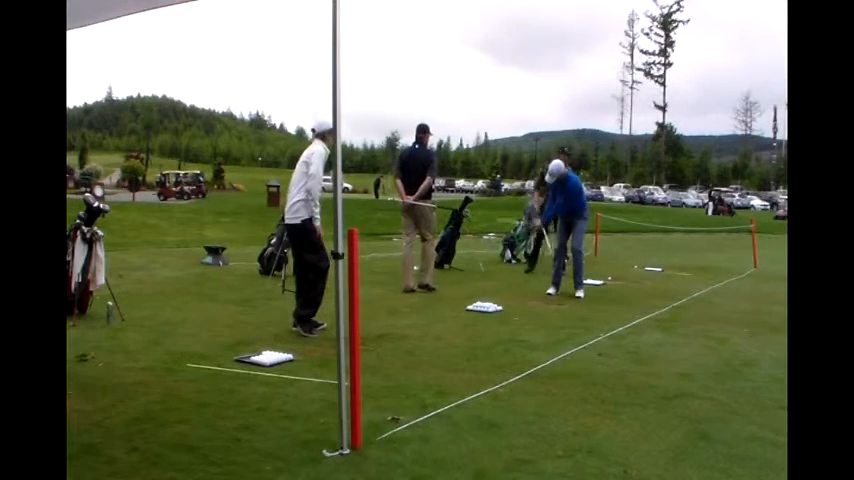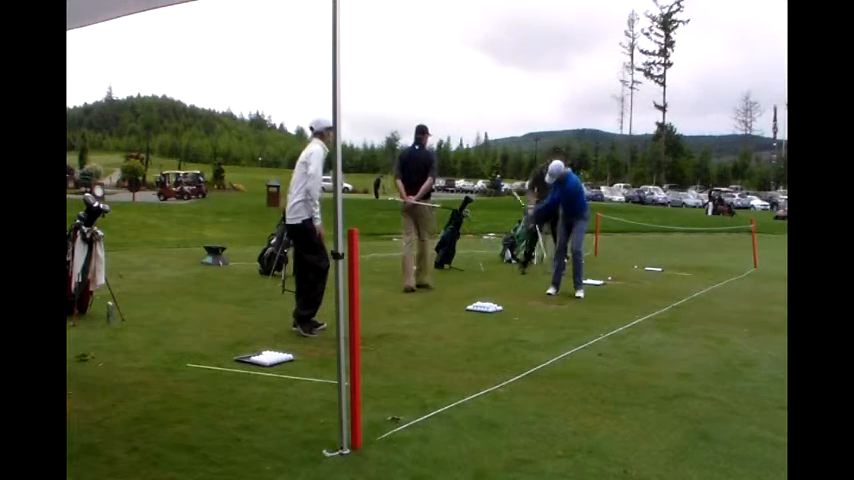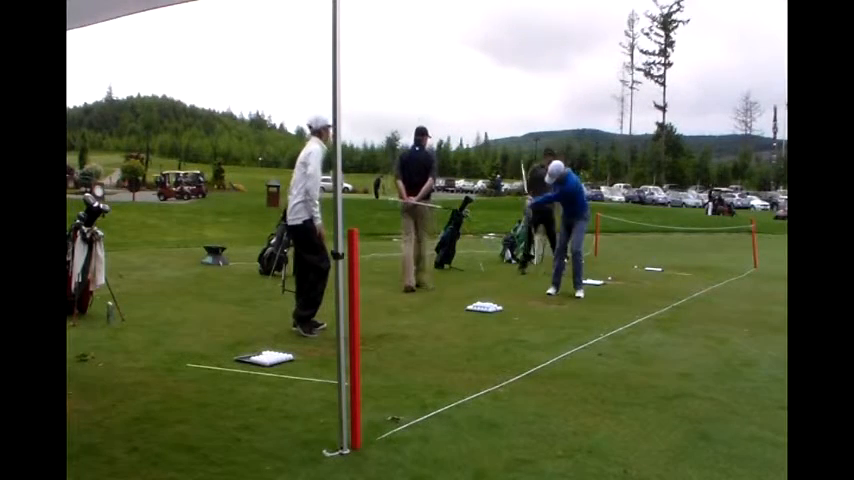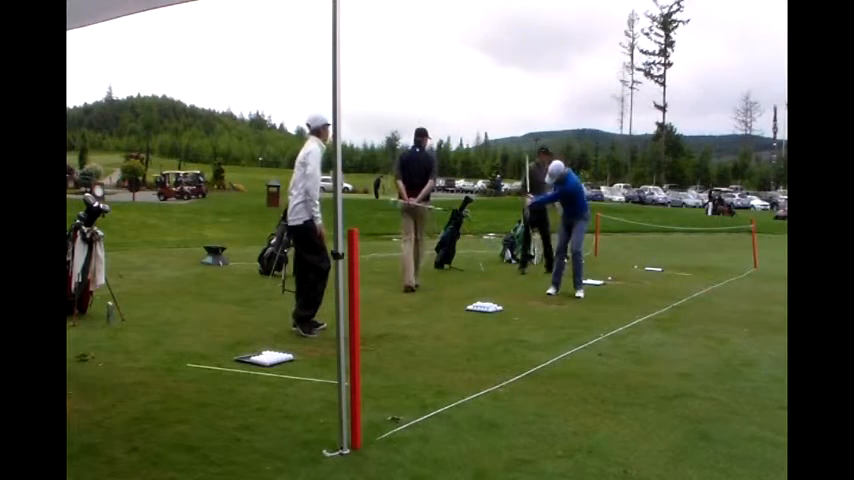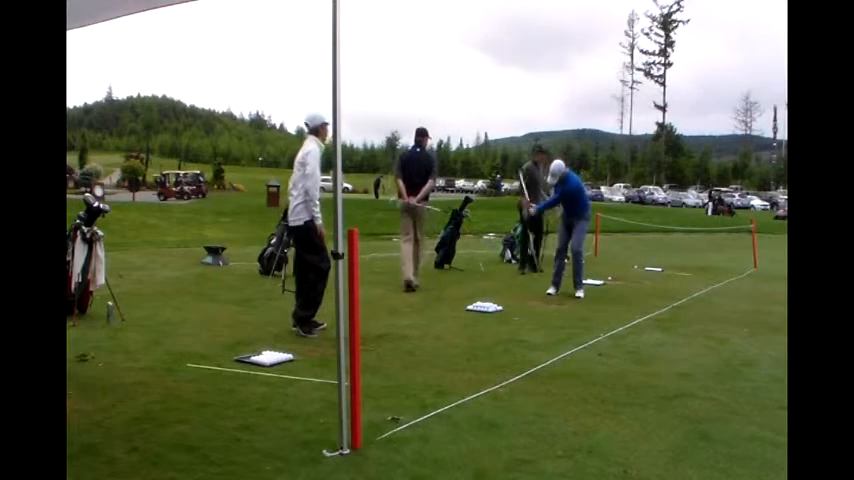
dt=0.1s
person 1, frame 1
left shoulder: (311, 151)
right shoulder: (318, 151)
right elbow: (312, 187)
right wrist: (316, 221)
left hip: (294, 217)
right hip: (302, 217)
left knee: (304, 266)
right knee: (319, 264)
left ankle: (303, 317)
right ankle: (303, 316)
person 1, frame 2
left shoulder: (310, 150)
right shoulder: (317, 150)
right elbow: (312, 187)
right wrist: (317, 220)
left hip: (295, 217)
right hip: (303, 217)
left knee: (305, 266)
right knee: (319, 264)
left ankle: (303, 317)
right ankle: (303, 316)
person 1, frame 3
left shoulder: (309, 149)
right shoulder: (315, 150)
right elbow: (311, 187)
right wrist: (317, 220)
left hip: (295, 217)
right hip: (304, 217)
left knee: (305, 267)
right knee: (320, 265)
left ankle: (303, 317)
right ankle: (303, 317)
person 1, frame 4
left shoulder: (308, 149)
right shoulder: (314, 149)
right elbow: (311, 187)
right wrist: (317, 220)
left hip: (296, 217)
right hip: (304, 217)
left knee: (305, 267)
right knee: (320, 265)
left ankle: (303, 317)
right ankle: (303, 317)
person 1, frame 5
left shoulder: (306, 149)
right shoulder: (313, 149)
right elbow: (310, 187)
right wrist: (318, 219)
left hip: (296, 218)
right hip: (305, 218)
left knee: (305, 267)
right knee: (320, 265)
left ankle: (302, 317)
right ankle: (303, 318)
person 2, frame 1
left shoulder: (404, 154)
right shoulder: (429, 155)
left elbow: (397, 178)
right elbow: (429, 179)
left wrist: (404, 197)
right wrist: (416, 197)
left hip: (406, 203)
right hip: (424, 202)
left knee: (408, 241)
right knee: (428, 240)
left ankle: (408, 283)
right ankle: (425, 280)
person 2, frame 2
left shoulder: (404, 154)
right shoulder: (429, 155)
left elbow: (397, 178)
right elbow: (430, 180)
left wrist: (405, 197)
right wrist: (417, 197)
left hip: (407, 203)
right hip: (423, 202)
left knee: (408, 241)
right knee: (424, 240)
left ankle: (408, 283)
right ankle: (423, 279)
person 2, frame 3
left shoulder: (403, 156)
right shoulder: (429, 157)
left elbow: (398, 179)
right elbow: (431, 180)
left wrist: (406, 197)
right wrist: (417, 198)
left hip: (406, 203)
right hip: (422, 202)
left knee: (408, 241)
right knee: (421, 240)
left ankle: (409, 282)
right ankle: (420, 279)
person 2, frame 4
left shoulder: (403, 156)
right shoulder: (429, 158)
left elbow: (398, 179)
right elbow: (431, 182)
left wrist: (406, 198)
right wrist: (418, 199)
left hip: (406, 203)
right hip: (422, 203)
left knee: (407, 241)
right knee: (419, 240)
left ankle: (409, 281)
right ankle: (414, 279)
person 2, frame 5
left shoulder: (404, 156)
right shoulder: (430, 158)
left elbow: (398, 179)
right elbow: (431, 182)
left wrist: (406, 198)
right wrist: (417, 199)
left hip: (405, 202)
right hip: (421, 203)
left knee: (406, 239)
right knee: (417, 240)
left ankle: (408, 276)
right ankle: (414, 278)
person 3, frame 1
left shoulder: (572, 184)
right shoulder: (556, 179)
left elbow: (559, 205)
right elbow: (552, 199)
left wrist: (544, 220)
right wrist: (543, 218)
left hip: (579, 216)
right hip: (565, 215)
left knee: (576, 249)
right knee: (560, 248)
left ankle: (579, 287)
right ankle: (555, 285)
person 3, frame 2
left shoulder: (571, 185)
right shoulder: (558, 177)
left elbow: (553, 202)
right elbow: (552, 197)
left wrist: (536, 211)
right wrist: (538, 211)
left hip: (579, 216)
right hip: (565, 215)
left knee: (575, 249)
right knee: (560, 248)
left ankle: (579, 287)
right ankle: (555, 285)
person 3, frame 3
left shoulder: (570, 185)
right shoulder: (560, 176)
left elbow: (551, 198)
right elbow: (553, 195)
left wrist: (533, 203)
right wrist: (535, 200)
left hip: (580, 217)
right hip: (566, 215)
left knee: (575, 249)
right knee: (560, 249)
left ankle: (579, 287)
right ankle: (555, 285)
person 3, frame 4
left shoulder: (570, 185)
right shoulder: (560, 176)
left elbow: (552, 197)
right elbow: (554, 195)
left wrist: (532, 202)
right wrist: (536, 199)
left hip: (580, 217)
right hip: (567, 215)
left knee: (575, 249)
right knee: (560, 249)
left ankle: (579, 287)
right ankle: (555, 285)
person 3, frame 5
left shoulder: (571, 185)
right shoulder: (556, 178)
left elbow: (554, 201)
right elbow: (555, 198)
left wrist: (537, 210)
right wrist: (539, 207)
left hip: (581, 216)
right hip: (567, 215)
left knee: (575, 249)
right knee: (561, 249)
left ankle: (579, 287)
right ankle: (555, 285)
person 4, frame 1
right shoulder: (546, 170)
right elbow: (537, 187)
right wrist: (537, 200)
right hip: (546, 207)
right knee: (540, 233)
right ankle: (531, 263)
person 4, frame 2
right shoulder: (541, 169)
right elbow: (530, 187)
right wrist: (531, 202)
left knee: (558, 238)
right knee: (533, 235)
right ankle: (524, 263)
person 4, frame 3
right shoulder: (535, 170)
right elbow: (527, 189)
right wrist: (528, 206)
left hip: (548, 208)
right hip: (535, 208)
left knee: (553, 237)
right knee: (530, 236)
right ankle: (523, 265)
person 4, frame 4
left shoulder: (546, 169)
right shoulder: (531, 169)
right elbow: (525, 189)
left hip: (542, 208)
right hip: (531, 208)
left knee: (546, 238)
right knee: (527, 236)
left ankle: (550, 266)
right ankle: (523, 264)
person 4, frame 5
left shoulder: (541, 168)
right shoulder: (528, 168)
right elbow: (523, 190)
left wrist: (545, 197)
left knee: (539, 235)
right knee: (526, 236)
left ankle: (533, 263)
right ankle: (523, 264)
